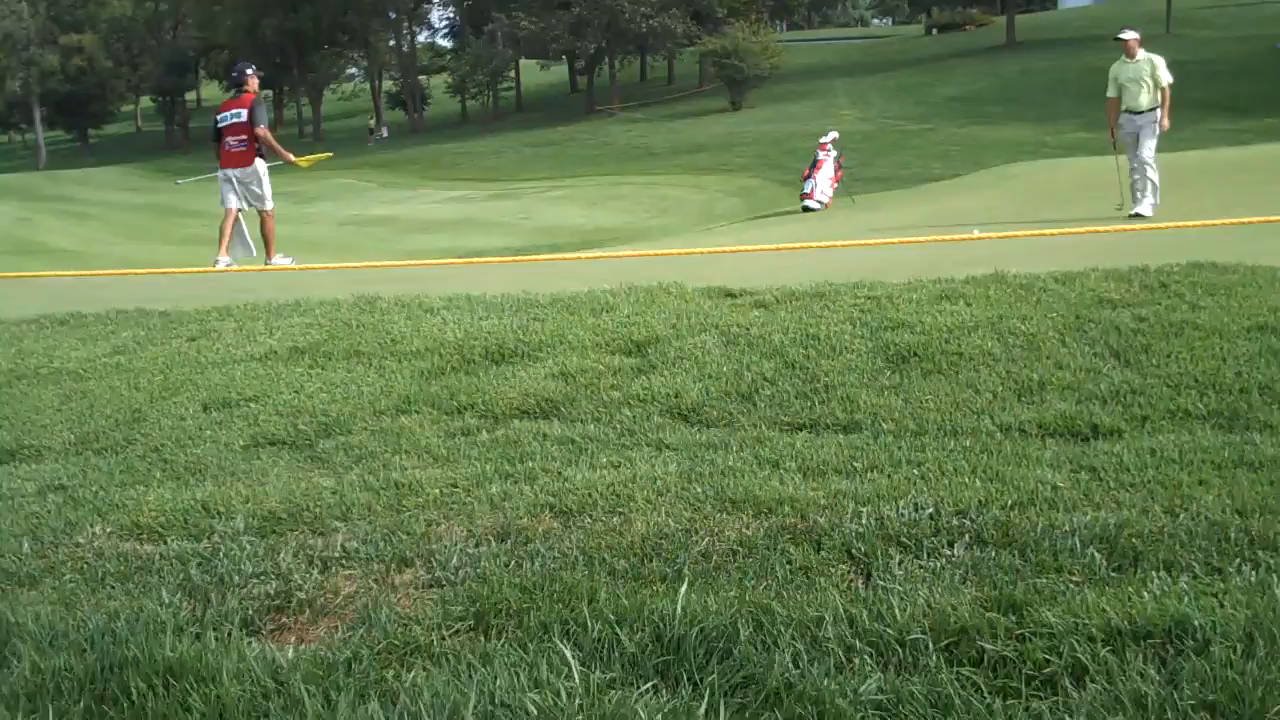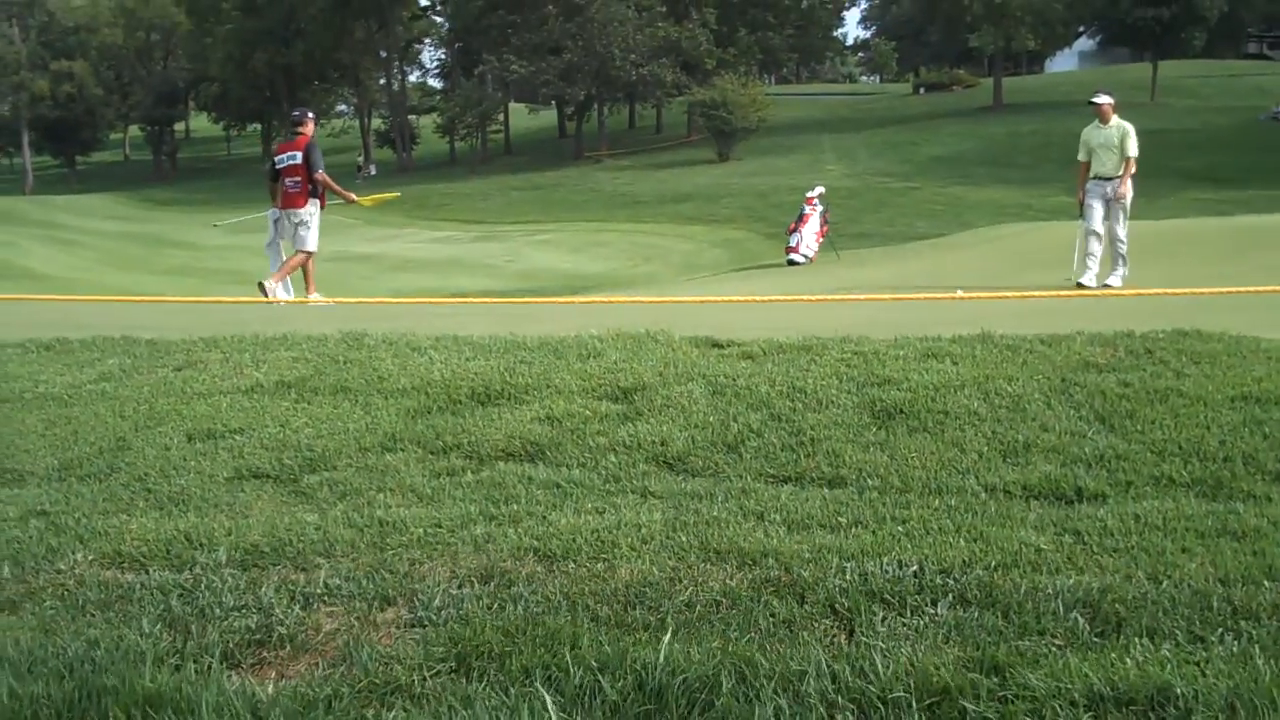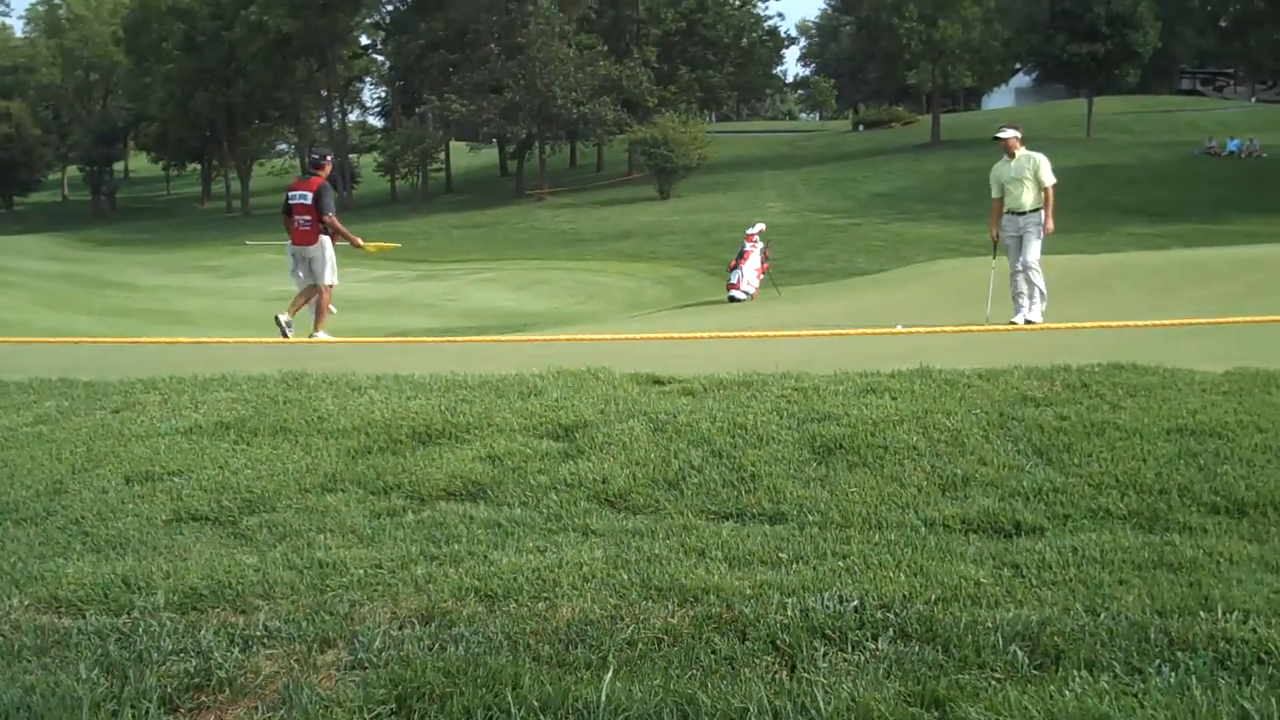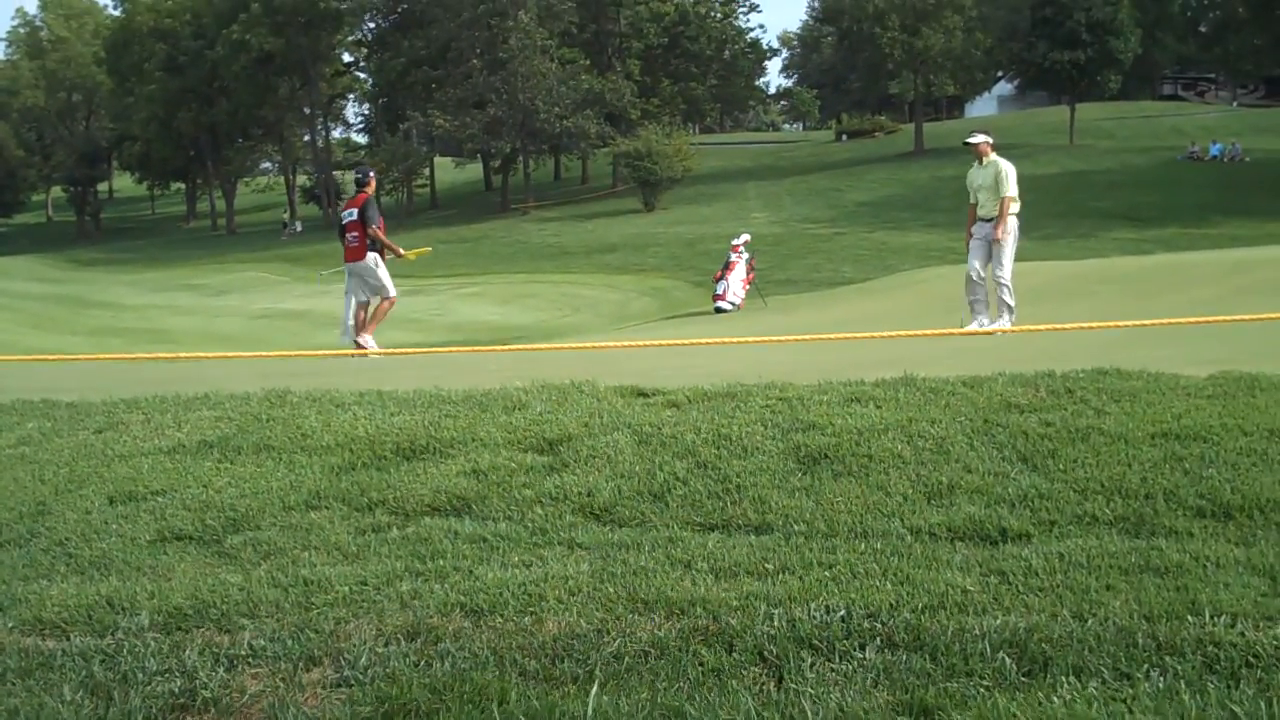
dt=0.7s
person 1, frame 1
left shoulder: (1153, 61)
right shoulder: (1116, 68)
left elbow: (1165, 89)
right elbow: (1113, 98)
left wrist: (1164, 116)
right wrist: (1111, 125)
left hip: (1150, 116)
right hip: (1127, 118)
left knee: (1145, 158)
right knee: (1134, 164)
left ankle: (1148, 203)
right ankle: (1139, 204)
person 1, frame 2
left shoulder: (1125, 128)
right shoulder: (1088, 132)
left elbow: (1130, 159)
left wrist: (1123, 184)
right wrist: (1080, 189)
left hip: (1118, 184)
right hip: (1095, 184)
left knee: (1117, 233)
right knee: (1093, 228)
left ankle: (1118, 274)
right ankle: (1089, 274)
person 1, frame 3
left shoulder: (1035, 159)
right shoulder: (997, 169)
left elbow: (1048, 189)
right elbow: (996, 199)
left wrist: (1048, 217)
right wrist: (993, 226)
left hip: (1033, 217)
right hip: (1010, 220)
left knee: (1030, 262)
right knee: (1015, 268)
left ankle: (1036, 310)
right ankle: (1021, 311)
person 1, frame 4
left shoulder: (1002, 166)
right shoulder: (972, 172)
left elbow: (1007, 199)
left wrist: (999, 228)
right wrist: (968, 230)
left hip: (1003, 225)
right hip: (981, 225)
left knee: (1001, 275)
right knee: (973, 271)
left ankle: (1005, 320)
right ankle: (980, 317)
person 2, frame 1
left shoulder: (222, 108)
right shoulder: (255, 101)
left elbow: (217, 142)
right elbow: (260, 131)
left wrist: (223, 163)
right wrist: (282, 153)
left hip: (228, 167)
right hip: (251, 165)
left knee: (231, 212)
right knee: (267, 211)
left ankle: (223, 258)
right ankle: (272, 259)
person 2, frame 2
left shoulder: (280, 149)
right shoulder: (309, 144)
left elbow: (273, 182)
right elbow: (318, 176)
left wrist: (276, 203)
right wrist: (343, 194)
left hip: (287, 206)
right hip: (306, 205)
left knee: (306, 251)
right knee: (304, 253)
left ankle: (312, 294)
right ankle: (271, 282)
person 2, frame 3
left shoulder: (295, 185)
right shoulder: (322, 185)
left elbow: (286, 216)
right elbow: (328, 218)
left wrist: (293, 236)
right wrist: (351, 238)
left hip: (299, 243)
right hip: (318, 242)
left knee: (311, 286)
right knee: (325, 287)
left ankle: (287, 316)
right ankle: (318, 333)
person 2, frame 4
left shoulder: (347, 205)
right shoulder: (368, 201)
left elbow: (342, 236)
right elbow: (372, 230)
right wrist: (394, 249)
left hip: (351, 261)
right hip: (368, 258)
left knee: (361, 303)
right knee: (389, 297)
left ankle: (363, 344)
right ankle: (365, 335)
